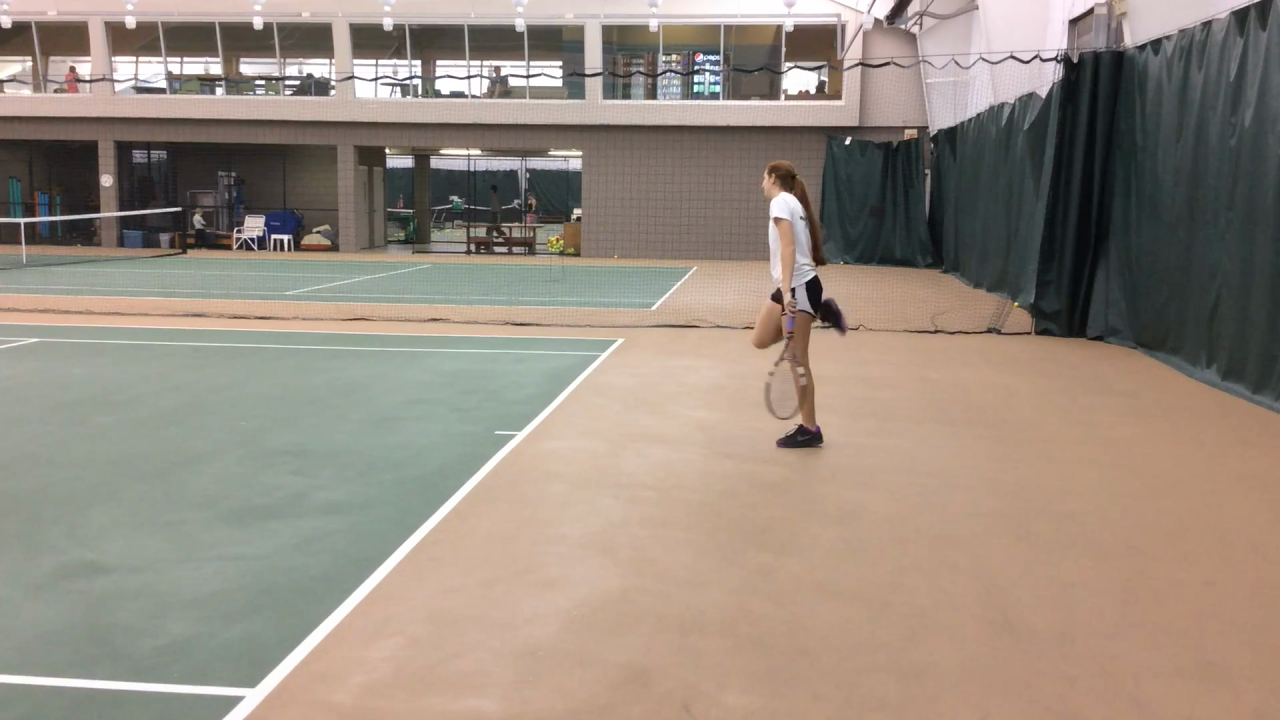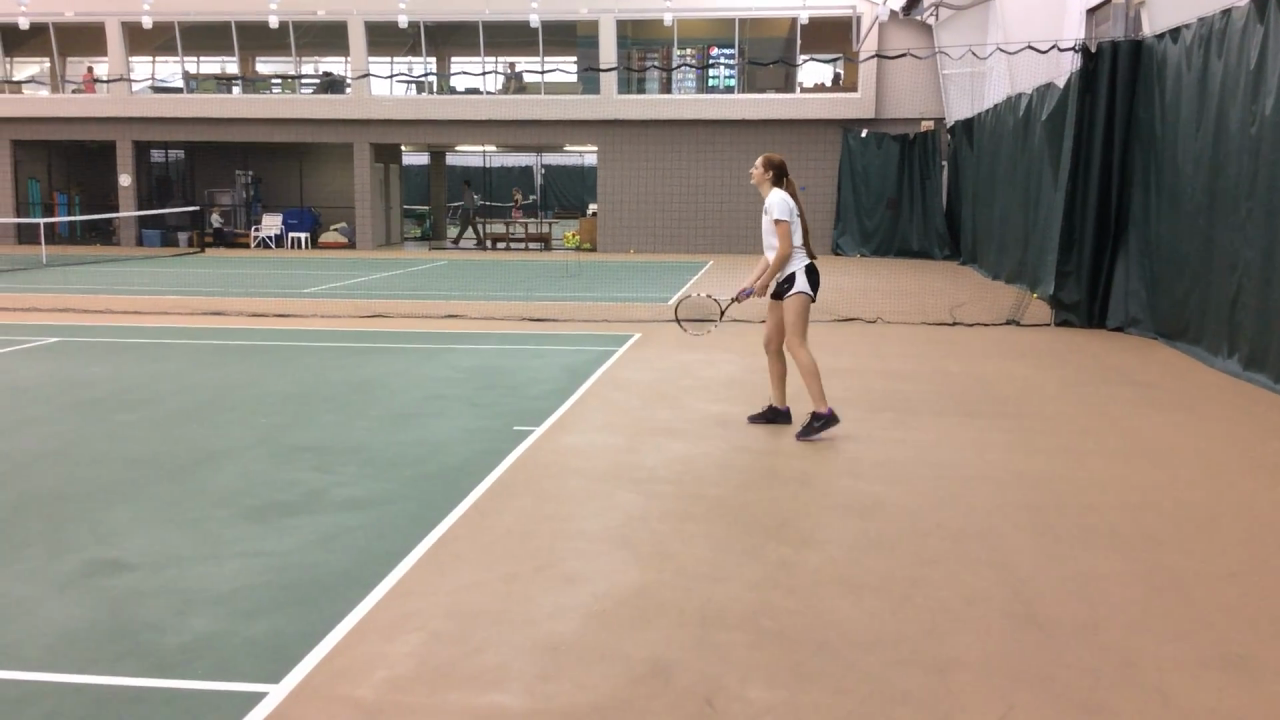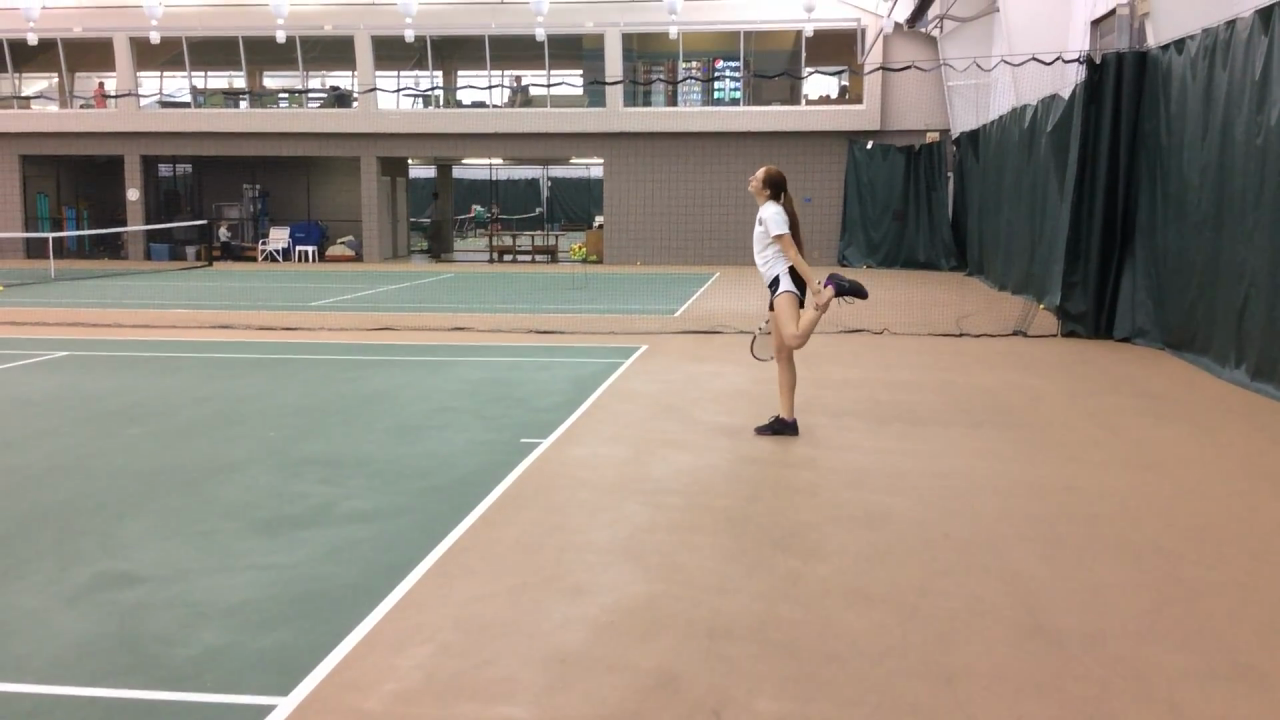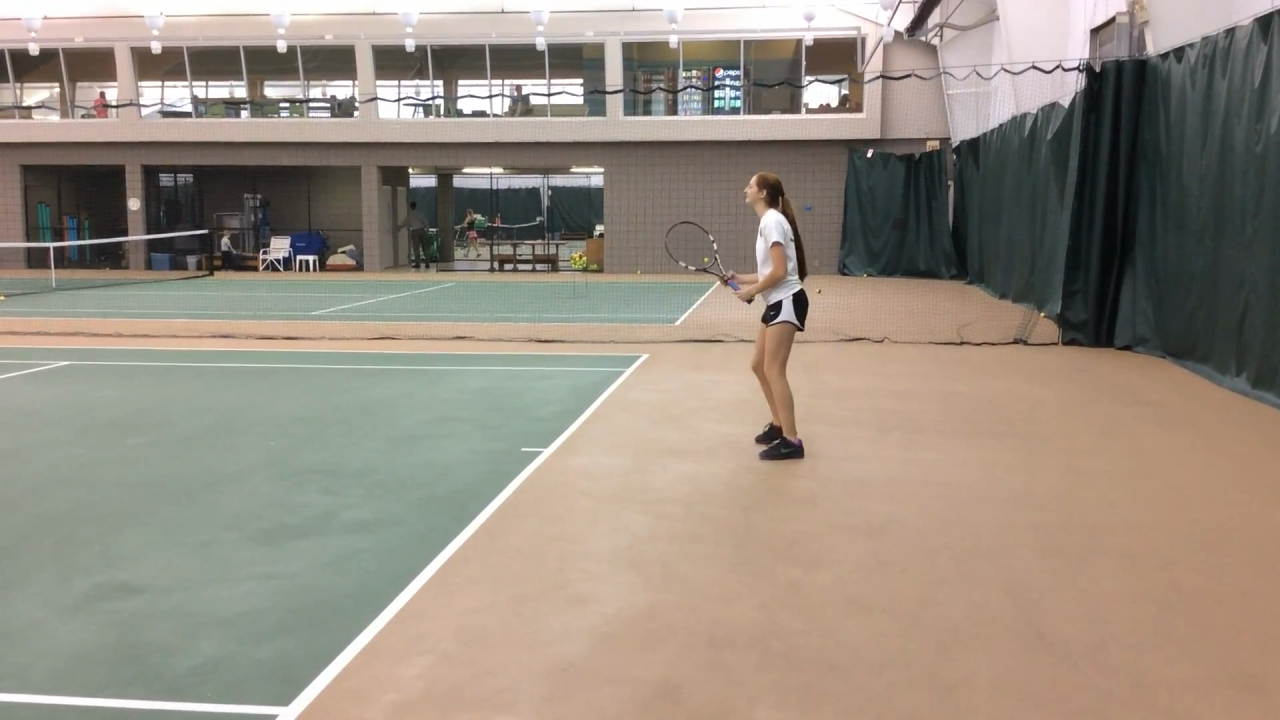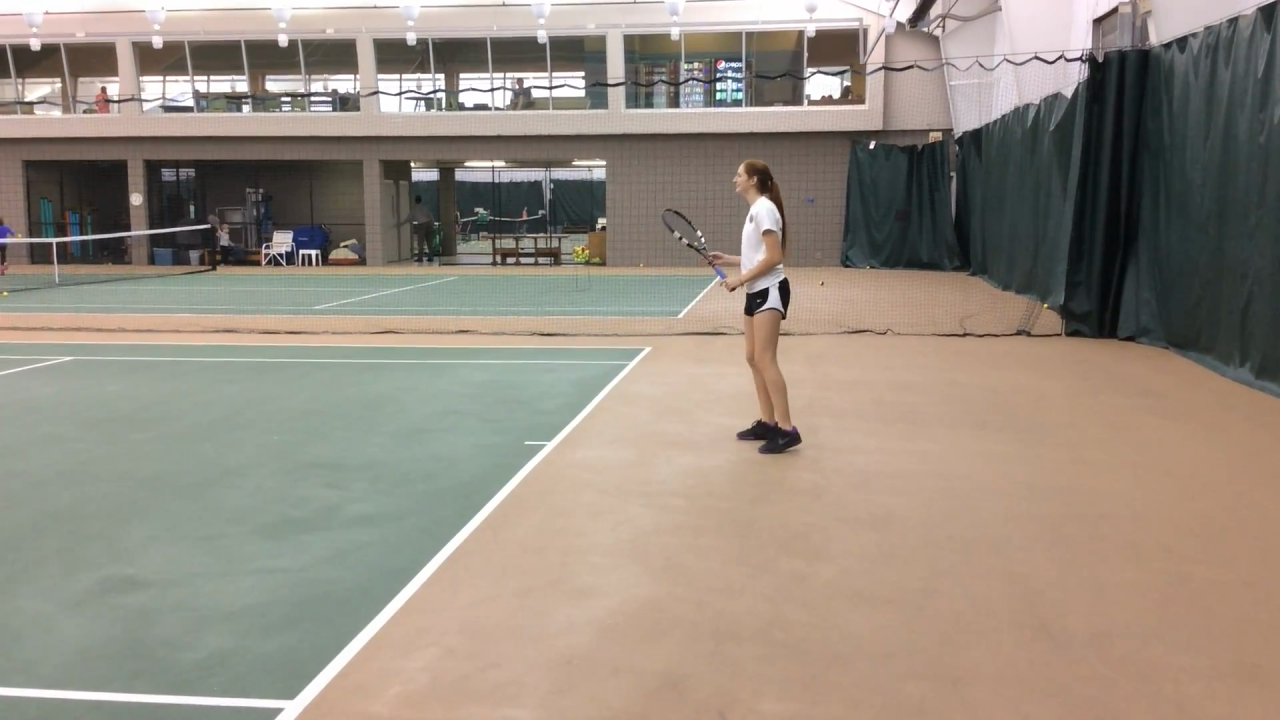
dt=1s
person 1, frame 1
left shoulder: (781, 201)
right shoulder: (789, 202)
left elbow: (788, 247)
left wrist: (787, 290)
left hip: (799, 287)
right hip: (790, 287)
left knee: (796, 360)
right knee: (760, 339)
left ankle: (809, 430)
right ankle: (818, 311)
person 1, frame 2
left shoulder: (778, 199)
right shoulder: (770, 202)
left elbow: (785, 249)
left wrist: (762, 283)
right wrist: (749, 283)
left hip: (799, 276)
right hip: (786, 278)
left knee: (796, 347)
right knee: (771, 343)
left ankle: (822, 412)
right ankle: (779, 408)
person 1, frame 3
left shoulder: (771, 213)
right shoulder: (768, 210)
left elbow: (794, 254)
left wrist: (816, 289)
left hip: (785, 279)
right hip: (779, 282)
left knee: (795, 339)
right knee: (782, 353)
left ankle: (832, 288)
right ankle: (786, 420)
person 1, frame 4
left shoulder: (772, 221)
right shoulder: (768, 221)
left elbow: (779, 272)
left wrist: (751, 291)
right wrist: (742, 279)
left hip: (786, 302)
right hip: (776, 303)
left knee: (773, 371)
right knee: (759, 366)
left ankle: (791, 441)
right ankle: (778, 424)
person 1, frame 5
left shoulder: (764, 208)
right shoulder: (755, 209)
left elbow: (772, 258)
left wrist: (739, 279)
right wrist: (727, 259)
left hip: (770, 291)
right hip: (756, 292)
left knee: (764, 360)
right knee: (754, 359)
left ankle: (786, 430)
right ankle: (768, 422)
